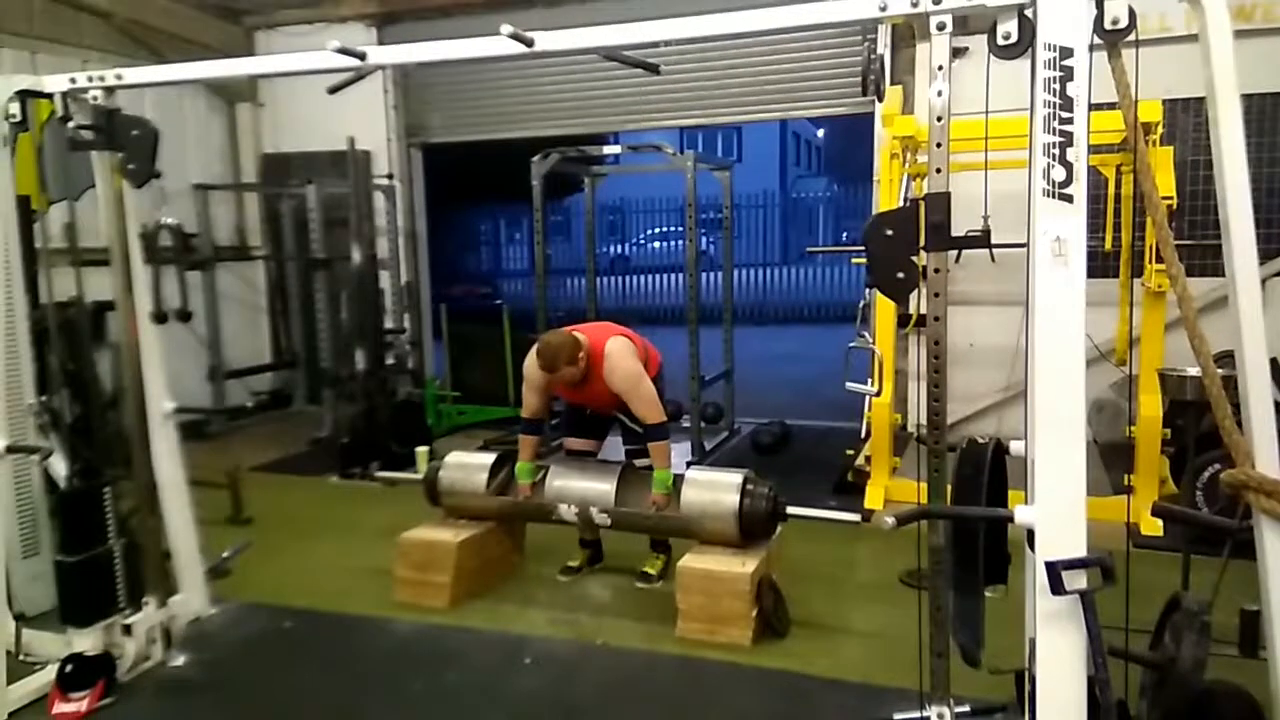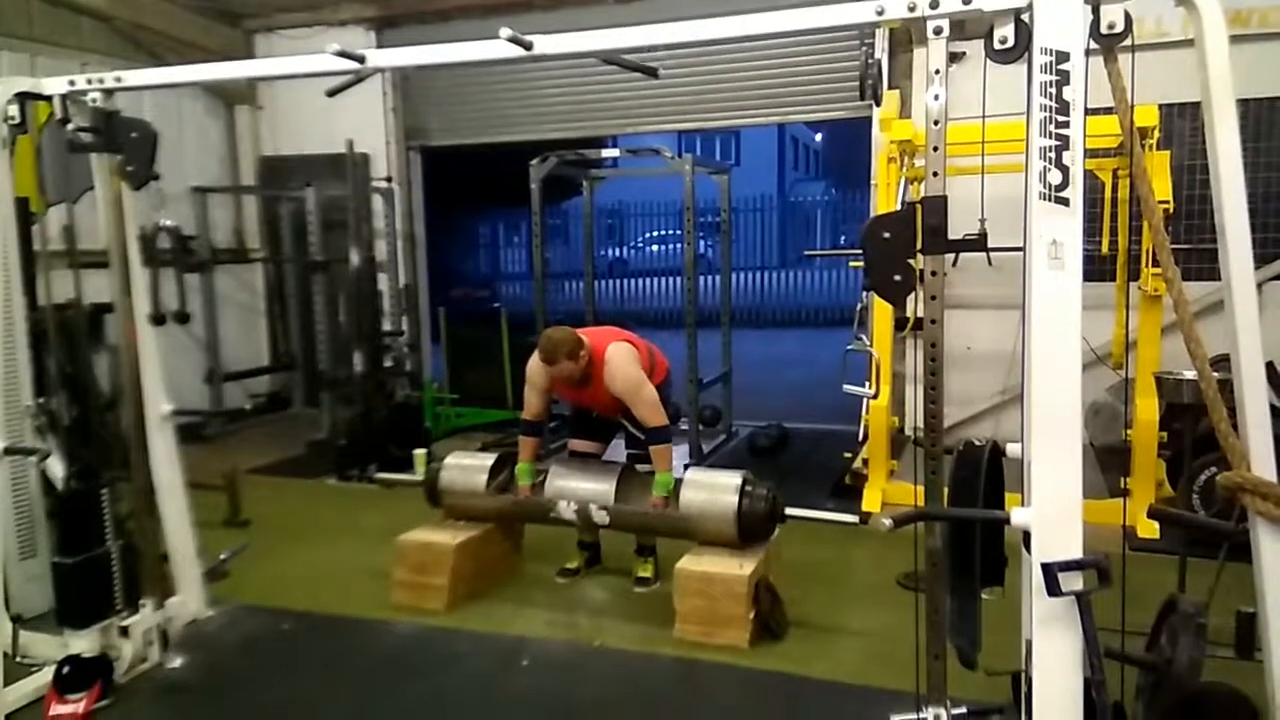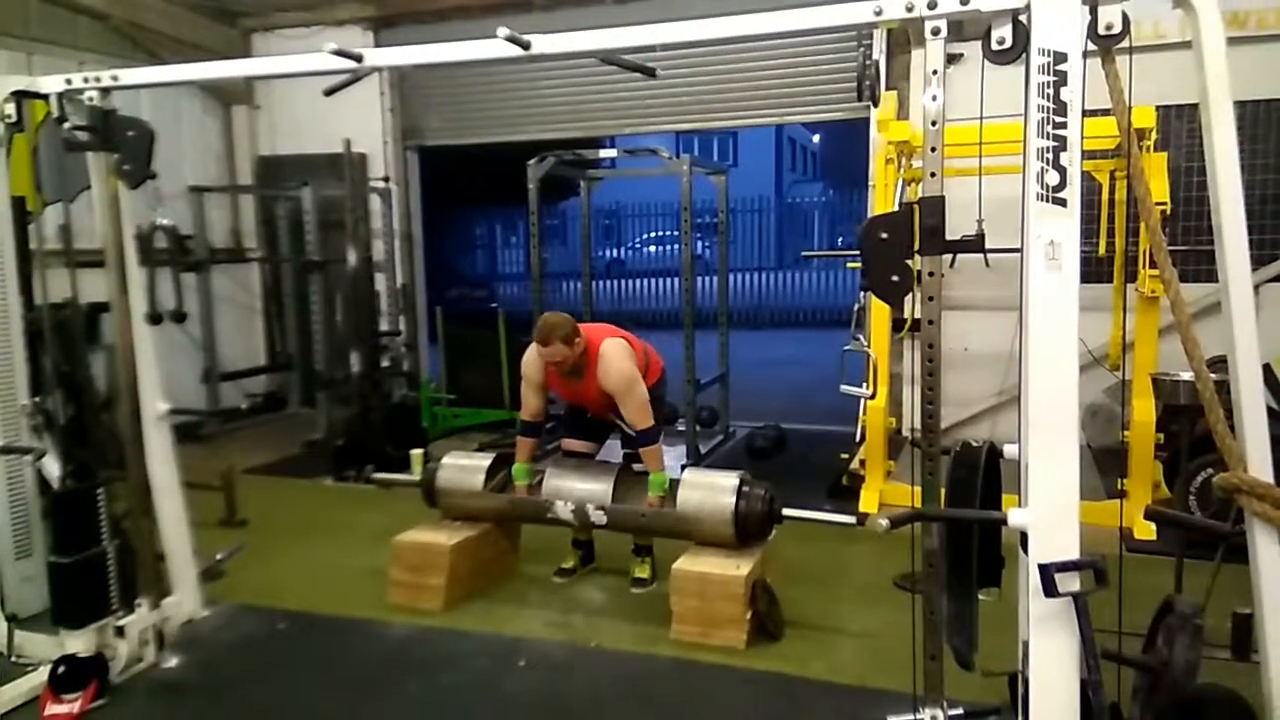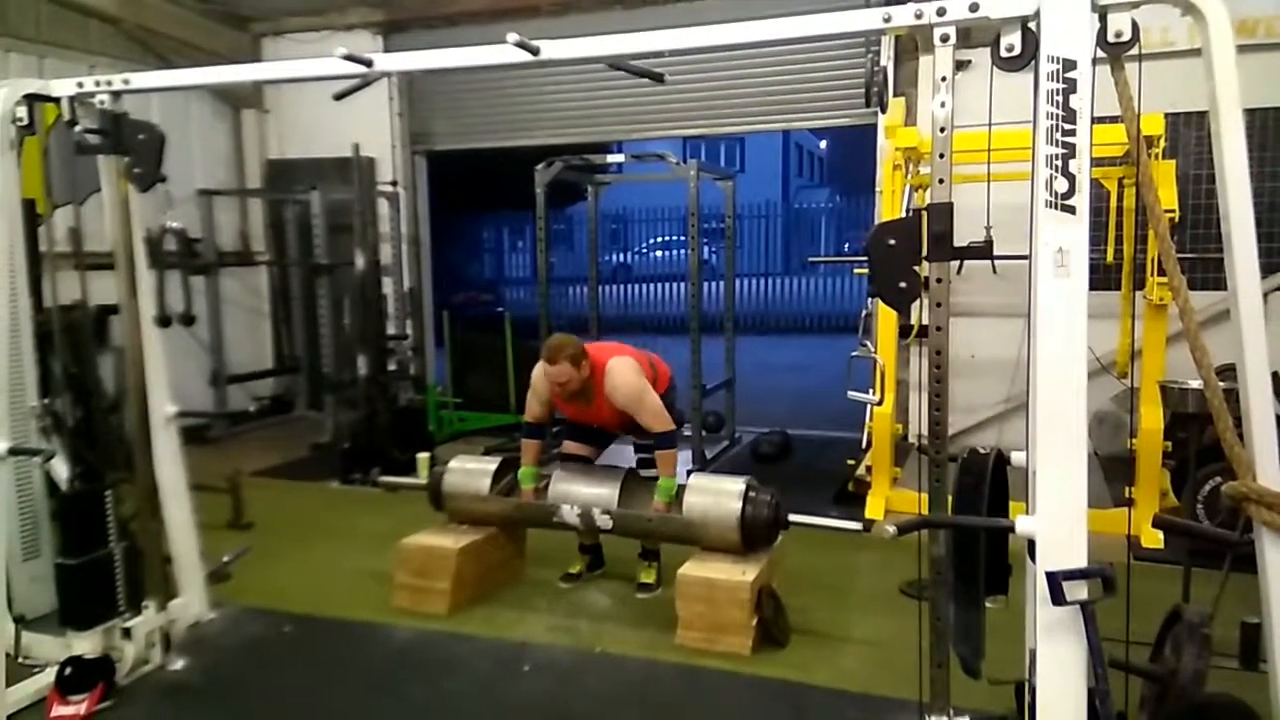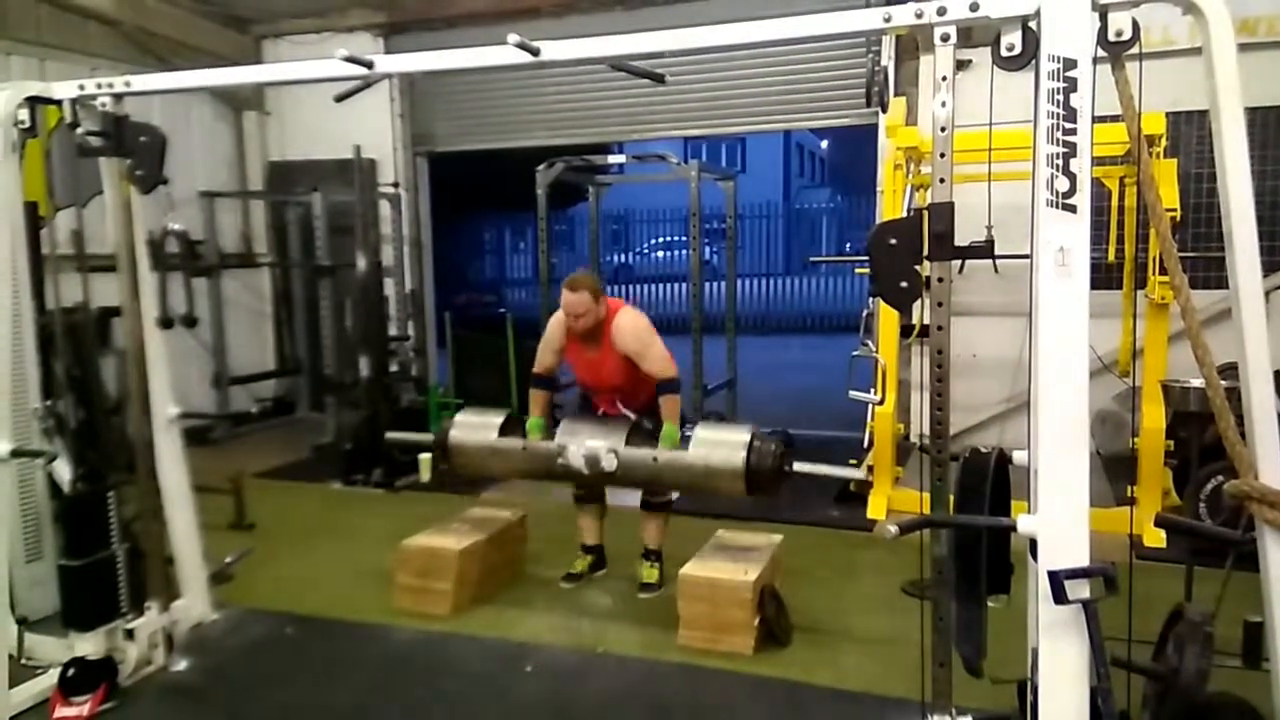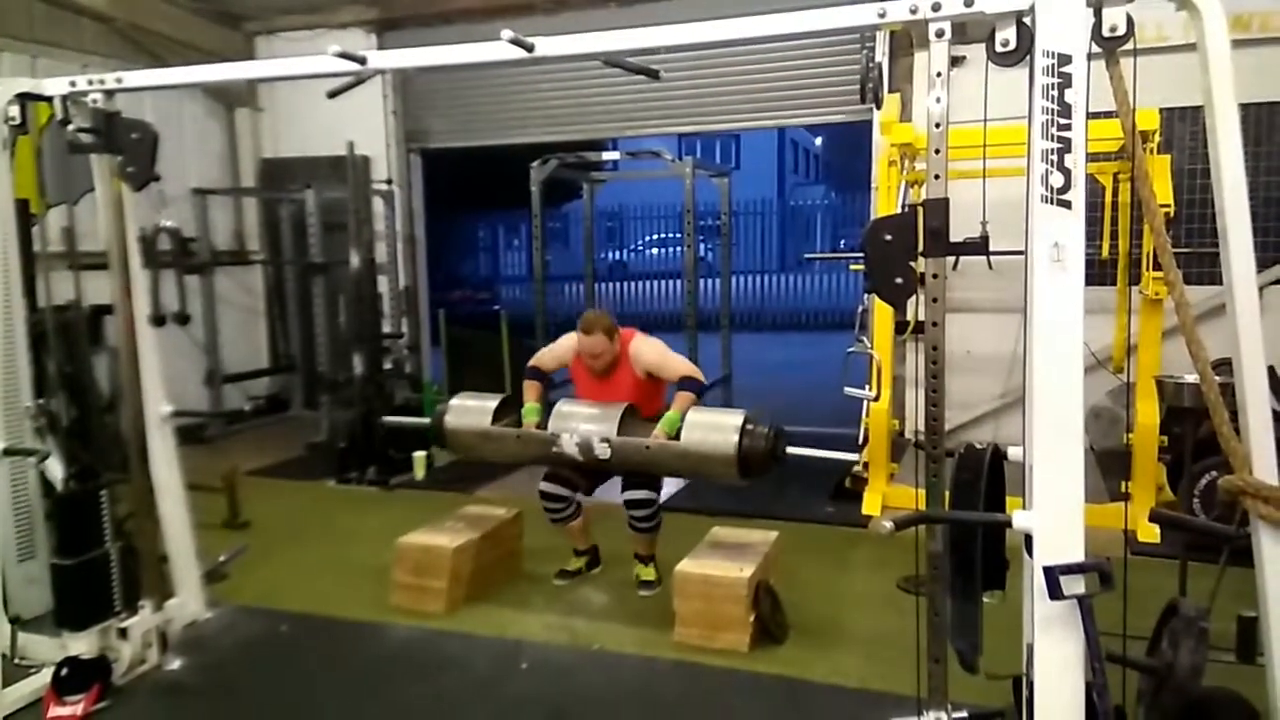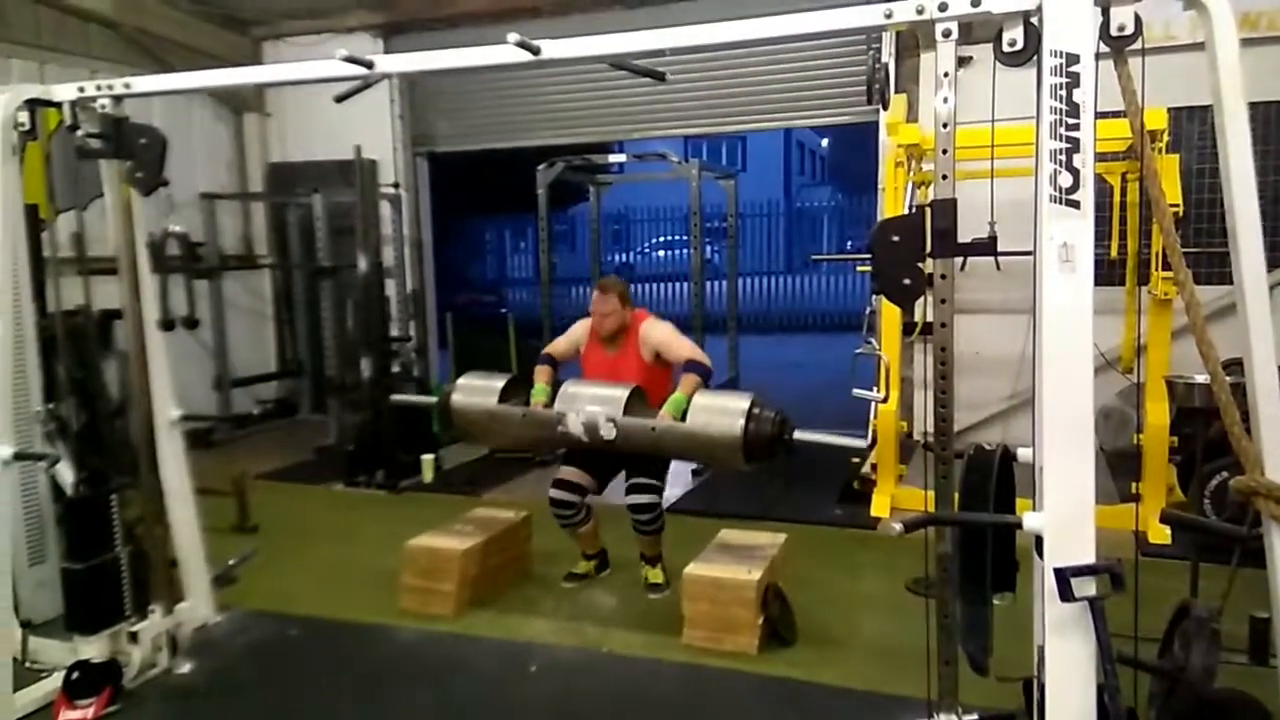
dt=0.7s
person 1, frame 1
left shoulder: (617, 360)
right shoulder: (536, 362)
left elbow: (655, 421)
right elbow: (531, 416)
left wrist: (662, 483)
right wrist: (525, 473)
left hip: (640, 384)
right hip: (587, 398)
left knee: (640, 466)
left ankle: (660, 549)
right ankle: (590, 547)
person 1, frame 2
left shoulder: (618, 365)
right shoulder: (539, 364)
left elbow: (657, 425)
right elbow: (532, 418)
left wrist: (662, 485)
right wrist: (524, 474)
left hip: (648, 387)
right hip: (592, 400)
left knee: (642, 472)
left ankle: (646, 554)
right ankle: (588, 550)
person 1, frame 3
left shoulder: (613, 360)
right shoulder: (534, 359)
left elbow: (643, 427)
right elbow: (531, 418)
left wrist: (657, 486)
right wrist: (521, 476)
left hip: (643, 386)
right hip: (586, 398)
left ankle: (643, 555)
right ankle: (582, 549)
person 1, frame 4
left shoulder: (620, 377)
right shoulder: (544, 375)
left elbow: (665, 431)
right elbow: (534, 421)
left wrist: (665, 490)
right wrist: (527, 477)
left hip: (653, 395)
left knee: (649, 475)
right knee: (572, 464)
left ankle: (650, 559)
right ankle: (590, 553)
person 1, frame 5
left shoulder: (628, 325)
right shoulder: (558, 326)
left elbow: (667, 379)
right elbow: (541, 375)
left wrist: (670, 439)
right wrist: (535, 429)
left hip: (646, 400)
right hip: (597, 401)
left ankle: (652, 561)
right ankle: (591, 556)
person 1, frame 6
left shoulder: (641, 350)
right shoulder: (569, 346)
left elbow: (694, 379)
right elbow: (535, 367)
left wrist: (669, 423)
right wrist: (531, 410)
left knee: (639, 498)
right knee: (552, 489)
left ankle: (645, 561)
right ankle: (585, 554)
person 1, frame 7
left shoulder: (651, 331)
right shoulder: (583, 330)
left elbow: (699, 364)
right elbow: (549, 356)
left wrist: (675, 405)
right wrist: (540, 391)
left knee: (642, 501)
right knee: (563, 495)
left ankle: (652, 563)
right ankle: (594, 558)
